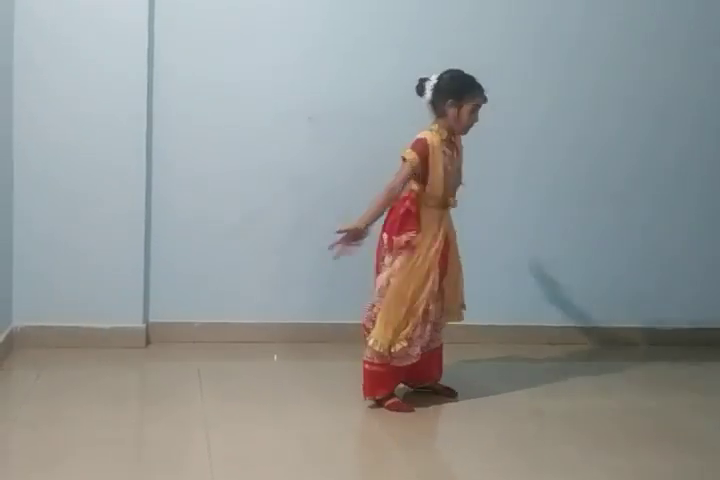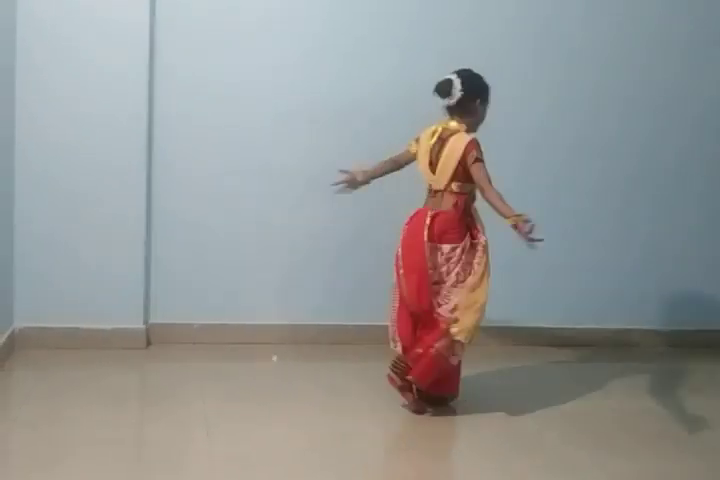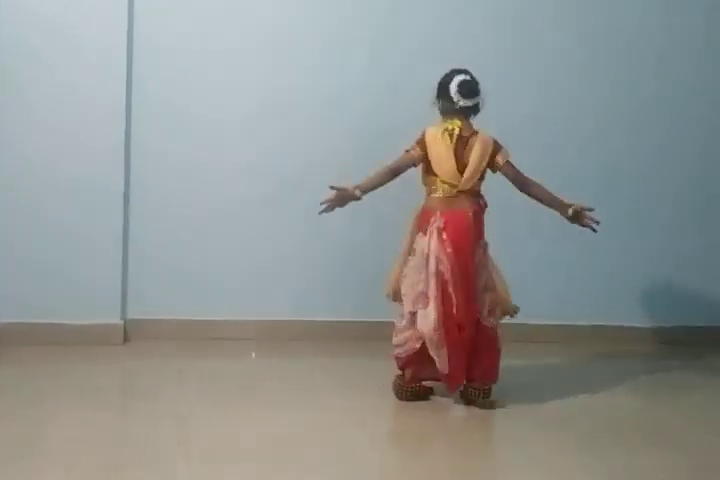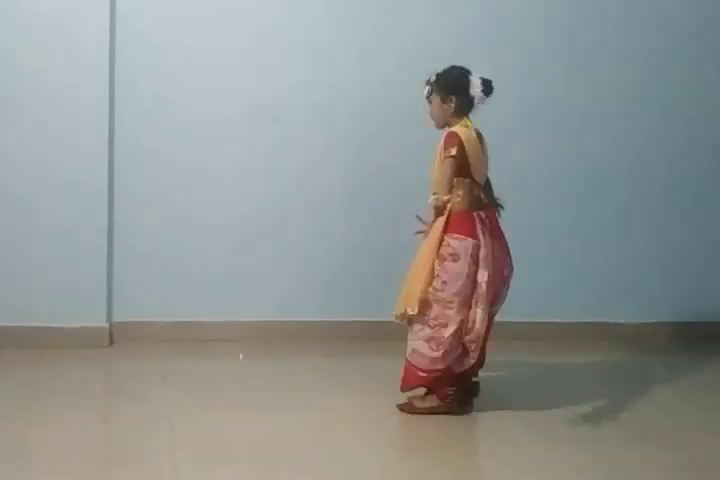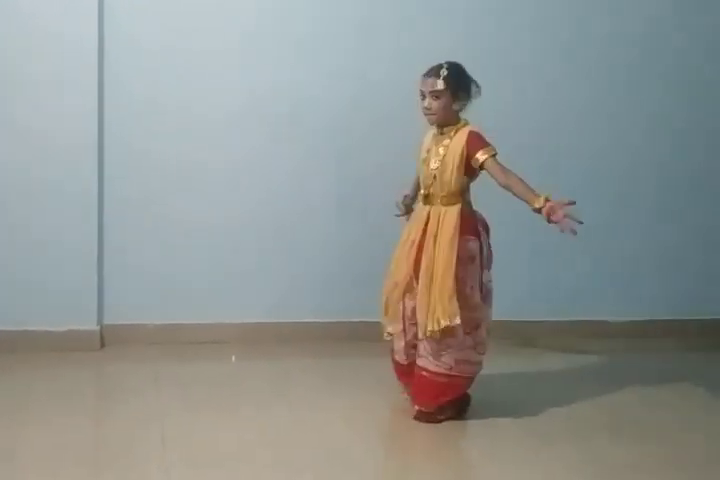
dt=0.3s
person 1, frame 1
left shoulder: (453, 143)
right shoulder: (426, 145)
right elbow: (396, 187)
right wrist: (363, 225)
left hip: (437, 230)
right hip: (413, 232)
left knee: (432, 307)
right knee: (401, 309)
left ankle: (423, 376)
right ankle: (381, 387)
person 1, frame 2
left shoulder: (427, 137)
right shoulder: (467, 144)
left elbow: (392, 162)
right elbow: (486, 188)
left wrist: (361, 176)
right wrist: (515, 219)
left hip: (420, 227)
right hip: (453, 232)
left knee: (421, 309)
right knee: (456, 312)
left ankle: (431, 386)
right ankle: (408, 374)
person 1, frame 3
left shoulder: (430, 138)
right shoulder: (487, 145)
left elbow: (394, 169)
right elbow: (523, 183)
left wrist: (354, 192)
right wrist: (569, 210)
left hip: (432, 228)
right hip: (469, 231)
left knee: (423, 307)
right knee: (476, 311)
left ankle: (410, 380)
right ankle: (476, 386)
person 1, frame 4
left shoulder: (454, 137)
right shoulder: (472, 136)
left elbow: (451, 180)
left wrist: (441, 206)
right wrist: (491, 201)
left hip: (458, 229)
right hip: (472, 226)
left knee: (440, 308)
right knee: (466, 310)
left ankle: (436, 391)
right ankle: (461, 382)
person 1, frame 5
left shoulder: (469, 139)
right shoulder: (430, 137)
left elbow: (502, 174)
left wrist: (544, 204)
right wrist: (410, 198)
left hip: (454, 232)
right hip: (423, 227)
left knee: (451, 316)
right knee: (409, 305)
left ankle: (445, 398)
right ankle: (418, 382)
